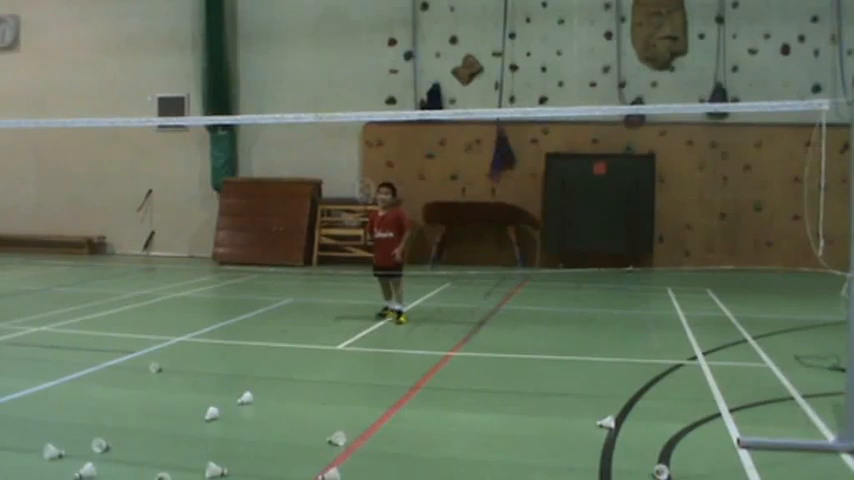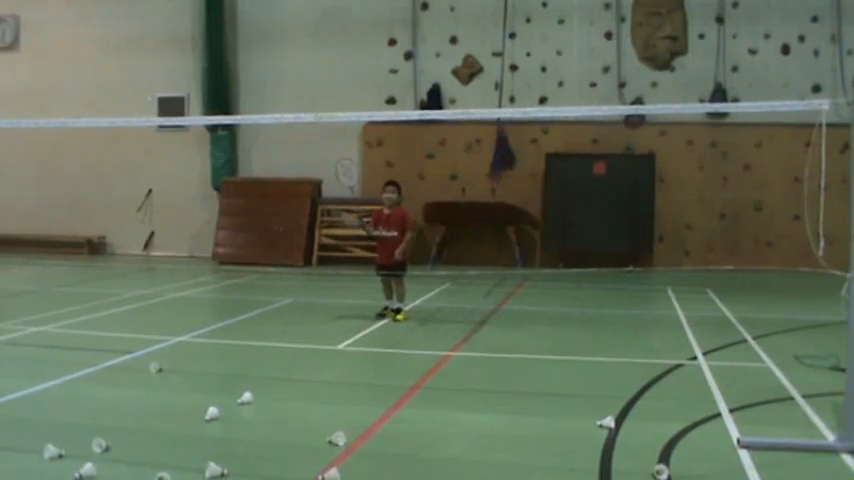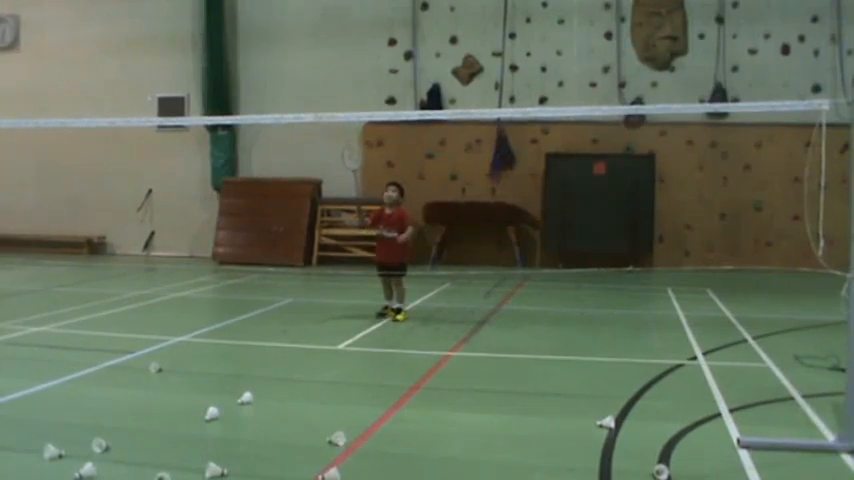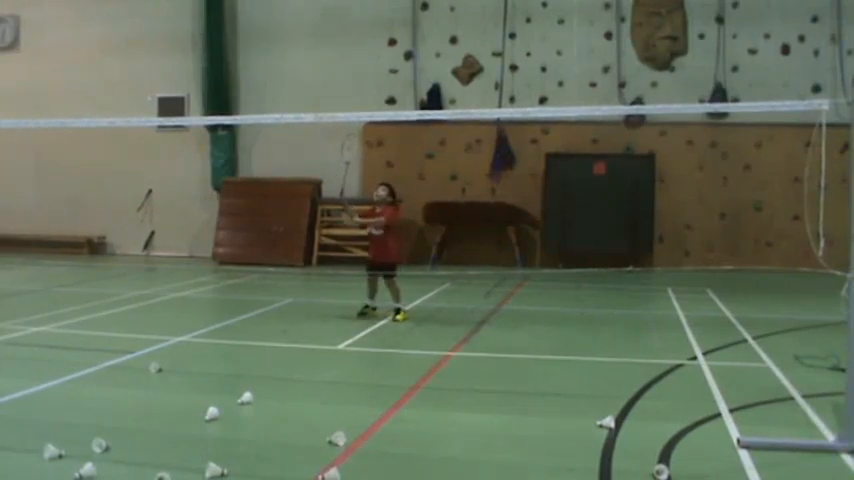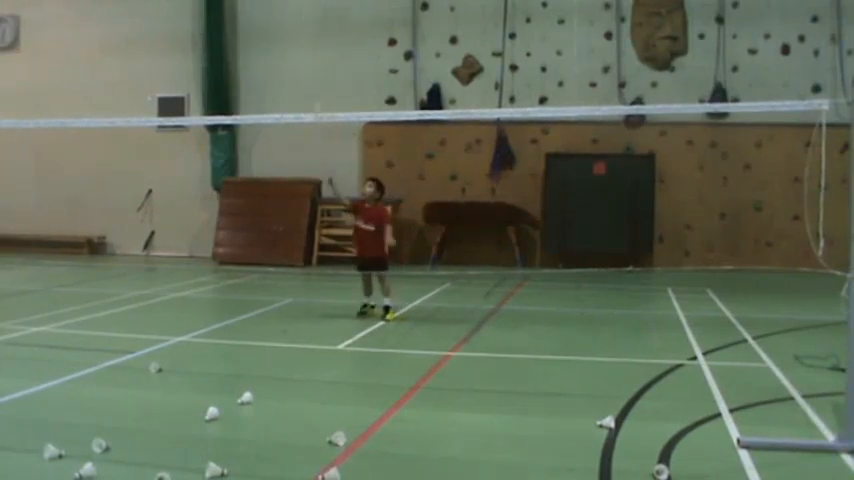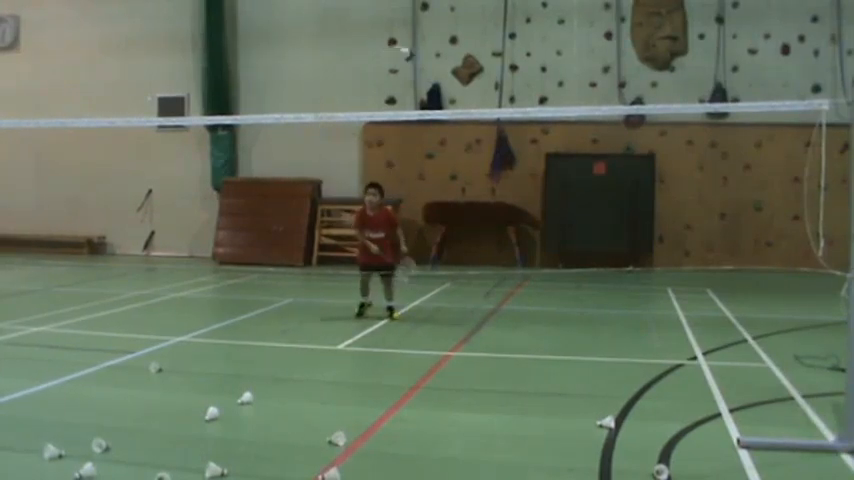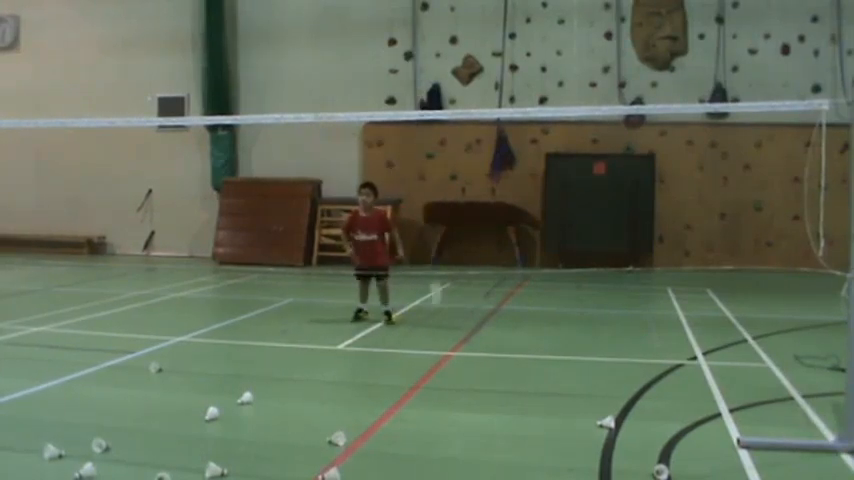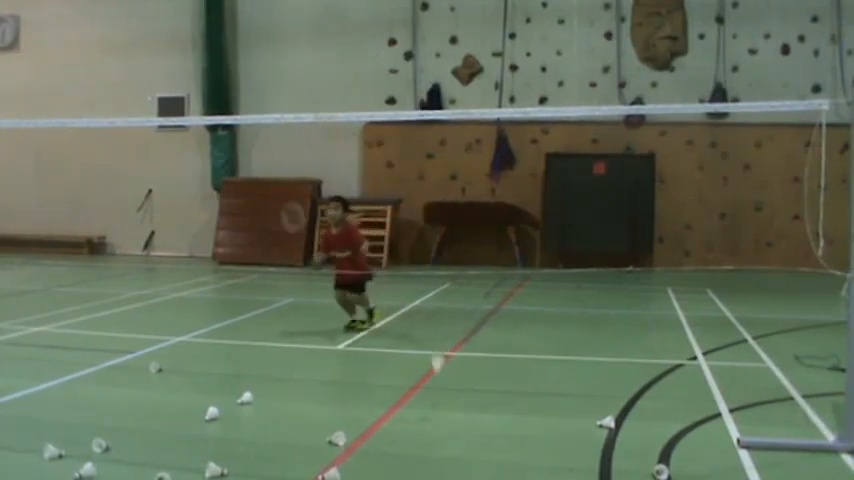
dt=0.5s
person 1, frame 1
left shoulder: (398, 214)
right shoulder: (374, 216)
left elbow: (407, 232)
right elbow: (370, 234)
left wrist: (400, 249)
right wrist: (368, 238)
left hip: (393, 256)
right hip: (379, 256)
left knee: (395, 281)
right knee: (383, 282)
left ankle: (399, 310)
right ankle: (389, 307)
person 1, frame 2
left shoulder: (403, 213)
right shoulder: (378, 214)
left elbow: (409, 232)
right elbow: (372, 231)
left wrist: (401, 249)
right wrist: (367, 229)
left hip: (397, 255)
right hip: (382, 255)
left knee: (398, 281)
right knee: (385, 281)
left ankle: (400, 308)
right ankle: (390, 306)
person 1, frame 3
left shoulder: (402, 213)
right shoulder: (380, 213)
left elbow: (410, 229)
right elbow: (368, 223)
left wrist: (404, 236)
left hip: (398, 256)
right hip: (382, 255)
left knee: (397, 281)
right knee: (385, 281)
left ankle: (400, 308)
right ankle: (389, 306)
person 1, frame 4
left shoulder: (390, 211)
right shoulder: (372, 212)
left elbow: (381, 221)
right elbow: (357, 218)
left wrist: (361, 220)
right wrist: (348, 209)
left hip: (389, 255)
right hip: (375, 254)
left knee: (390, 281)
right knee: (371, 279)
left ankle: (399, 309)
right ankle: (370, 305)
person 1, frame 5
left shoulder: (381, 209)
right shoulder: (359, 205)
left elbow: (387, 225)
right elbow: (344, 201)
left wrist: (389, 238)
right wrist: (333, 187)
left hip: (378, 251)
right hip: (363, 250)
left knee: (382, 276)
right knee: (366, 277)
left ankle: (388, 306)
right ankle: (368, 303)
person 1, frame 6
left shoulder: (387, 213)
right shoulder: (361, 214)
left elbow: (396, 229)
right elbow: (358, 233)
left wrist: (402, 244)
right wrist: (370, 245)
left hip: (385, 253)
right hip: (366, 253)
left knee: (387, 280)
right knee: (364, 279)
left ankle: (390, 307)
right ankle: (364, 302)
person 1, frame 7
left shoulder: (380, 216)
right shoulder: (354, 216)
left elbow: (393, 231)
right elbow: (345, 232)
left wrist: (399, 249)
right wrist: (349, 247)
left hip: (379, 257)
right hip: (361, 258)
left knee: (382, 283)
right knee: (363, 283)
left ankle: (386, 311)
right ankle: (362, 309)
person 1, frame 8
left shoulder: (351, 230)
right shoulder: (328, 234)
left elbow: (363, 243)
right elbow: (324, 252)
left wrist: (364, 249)
right wrist: (319, 259)
left hip: (357, 267)
right hip: (341, 269)
left knee: (355, 297)
right knee: (340, 296)
left ankle: (369, 307)
right ankle: (355, 319)
